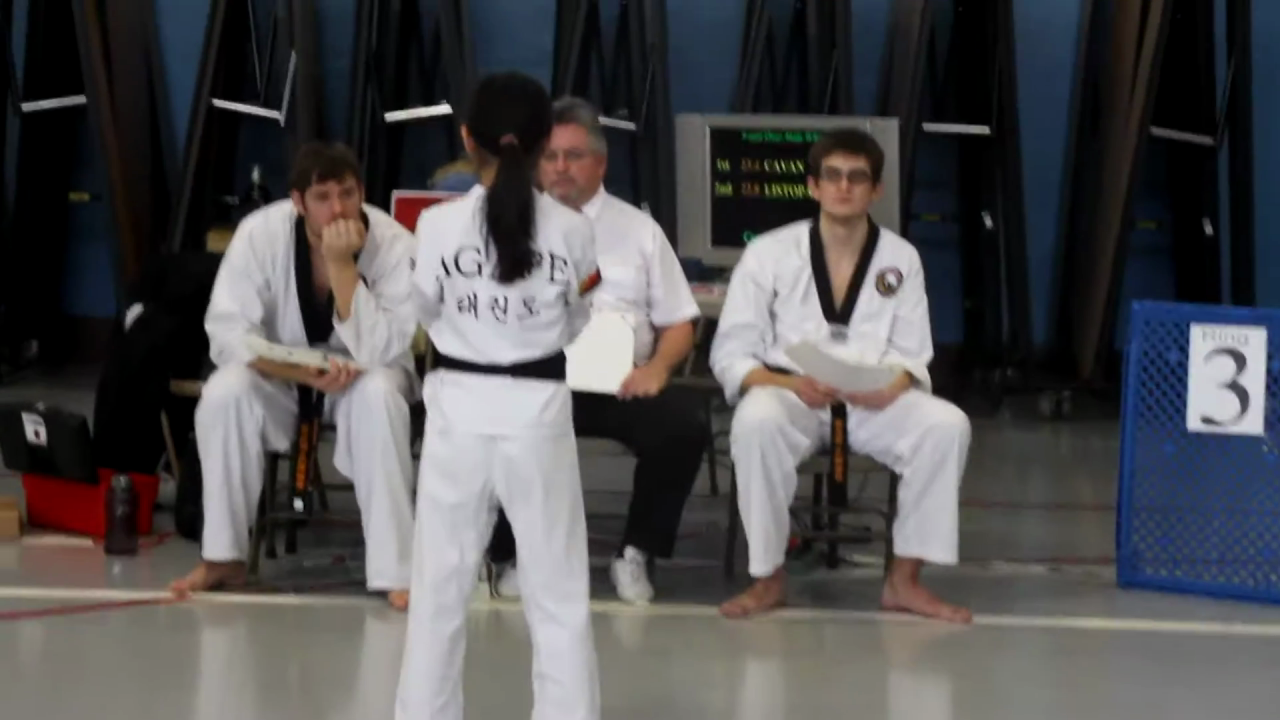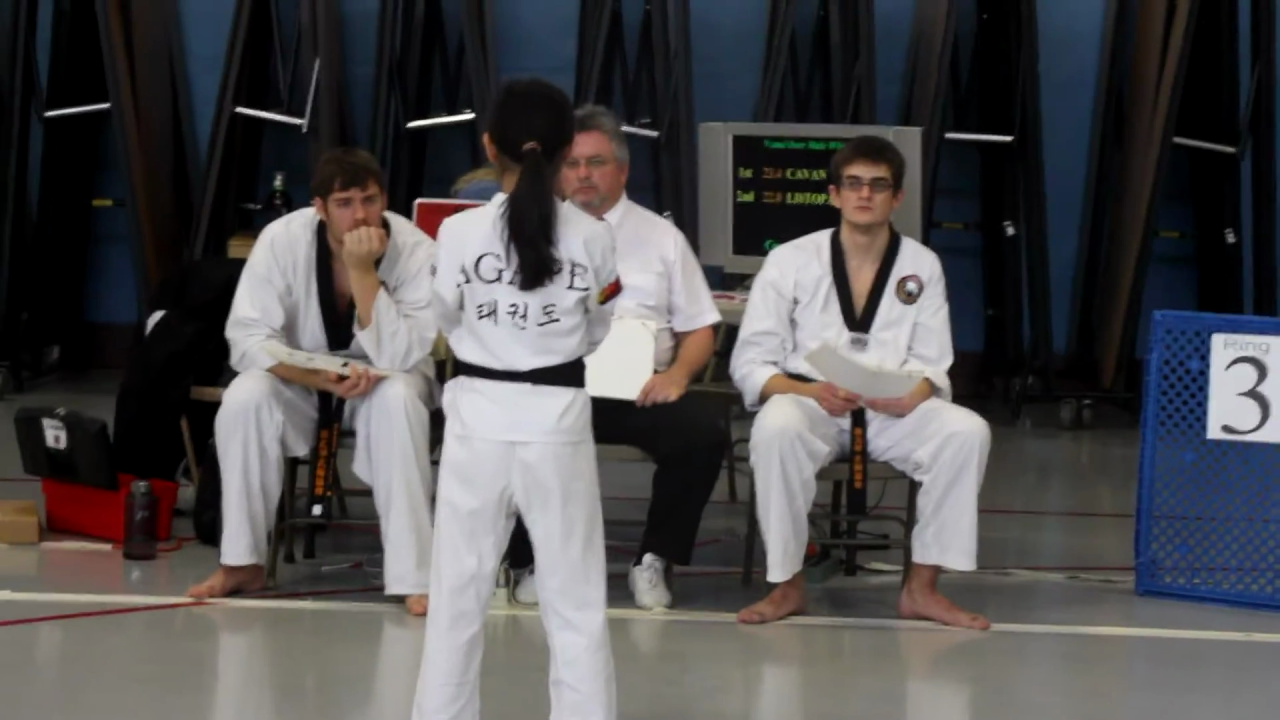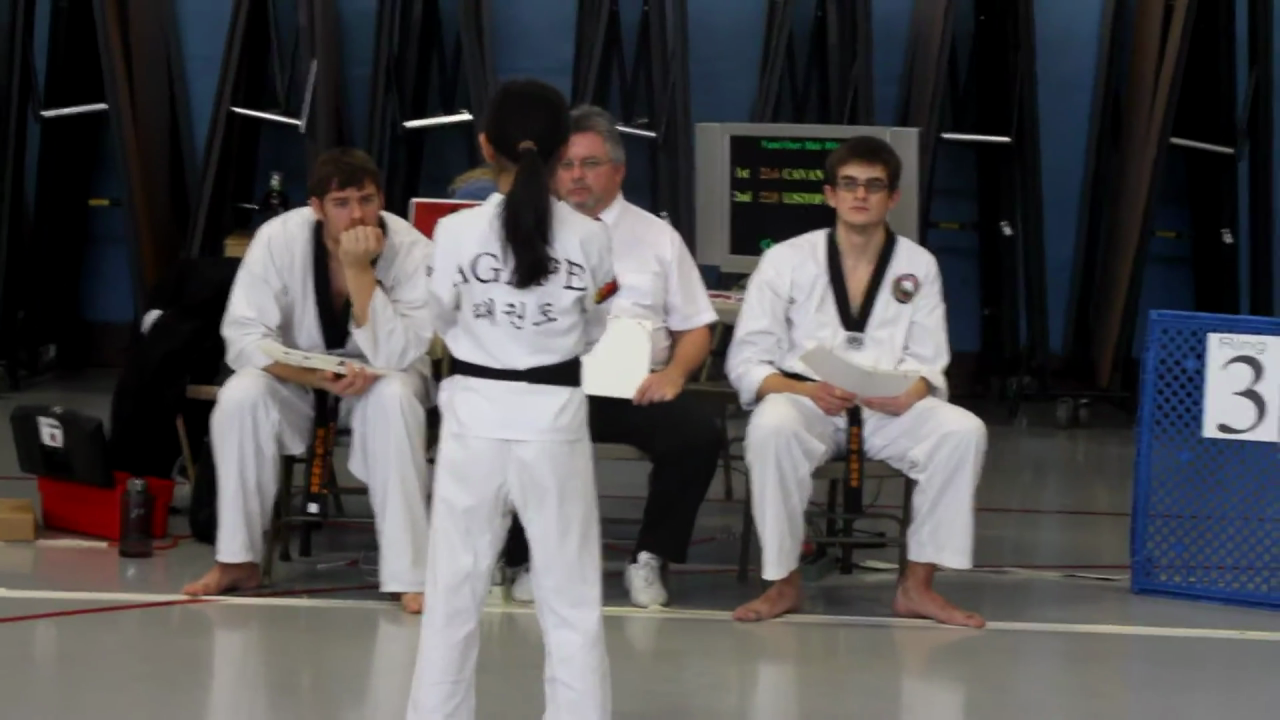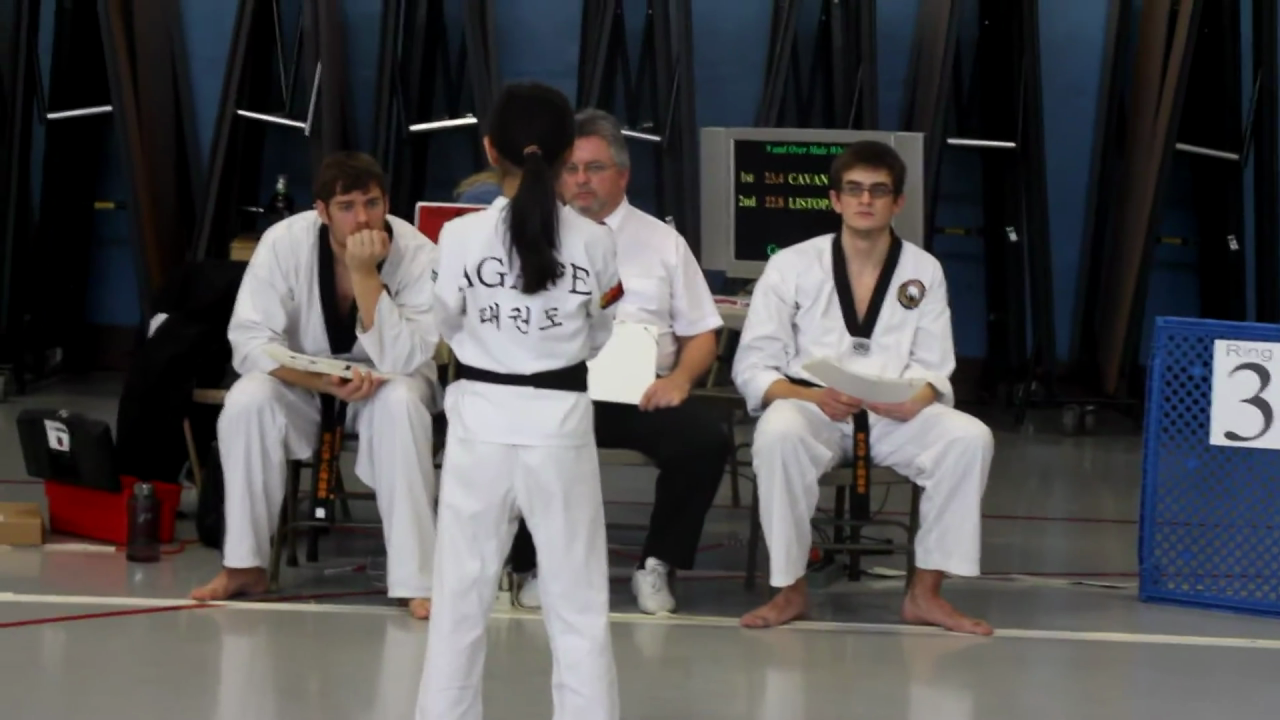
dt=0.3s
person 1, frame 1
left shoulder: (438, 224)
right shoulder: (572, 230)
left elbow: (425, 312)
right elbow: (573, 323)
left hip: (460, 410)
right hip: (536, 413)
left knee: (440, 581)
right knee: (557, 584)
person 1, frame 2
left shoulder: (459, 231)
right shoulder: (592, 237)
left elbow: (445, 322)
right elbow: (594, 333)
left hip: (479, 417)
right hip: (556, 420)
left knee: (458, 586)
right knee: (575, 593)
person 1, frame 3
left shoulder: (456, 230)
right shoulder: (589, 237)
left elbow: (442, 320)
right elbow: (591, 332)
left hip: (476, 415)
right hip: (553, 418)
left knee: (454, 583)
right knee: (571, 588)
person 1, frame 4
left shoulder: (460, 235)
right shoulder: (595, 241)
left elbow: (447, 326)
right elbow: (597, 337)
left hip: (482, 421)
right hip: (559, 423)
left knee: (461, 589)
right knee: (578, 595)
person 2, frame 1
left shoulder: (640, 228)
left elbow: (678, 322)
left wrist: (658, 367)
left hip: (619, 381)
left knee: (684, 426)
left ankle: (635, 553)
right ankle: (511, 555)
person 2, frame 2
left shoulder: (662, 236)
left elbow: (699, 328)
left wrist: (679, 373)
left hip: (640, 388)
left knee: (705, 432)
left ankle: (654, 560)
right ankle: (530, 562)
person 2, frame 3
left shoulder: (658, 236)
left elbow: (695, 327)
left wrist: (674, 372)
left hip: (636, 386)
left knee: (700, 432)
left ankle: (649, 558)
right ankle: (527, 559)
person 2, frame 4
left shoulder: (662, 241)
left elbow: (700, 333)
left wrist: (680, 377)
left hip: (642, 393)
left knee: (706, 437)
left ankle: (656, 565)
right ankle: (533, 565)
person 3, frame 1
left shoulder: (901, 257)
right shoulder: (769, 252)
left elbow: (911, 354)
right elbow: (730, 352)
left wrist: (893, 386)
right wrist: (790, 384)
left hip: (873, 404)
right hip: (789, 397)
left knee: (947, 425)
right knee: (756, 423)
left ankle: (903, 579)
right ankle: (769, 575)
person 3, frame 2
left shoulder: (922, 265)
right shoulder: (790, 260)
left elbow: (931, 362)
right elbow: (750, 360)
left wrist: (913, 394)
right wrist: (811, 392)
left hip: (893, 411)
right hip: (811, 404)
left knee: (967, 432)
right knee: (776, 430)
left ankle: (921, 586)
right ankle: (788, 583)
person 3, frame 3
left shoulder: (918, 264)
right shoulder: (785, 259)
left elbow: (927, 361)
right elbow: (746, 359)
left wrist: (909, 393)
right wrist: (806, 391)
left hip: (889, 409)
right hip: (806, 403)
left knee: (963, 431)
right knee: (772, 429)
left ankle: (917, 585)
right ankle: (784, 580)
person 3, frame 4
left shoulder: (924, 270)
right shoulder: (791, 265)
left elbow: (933, 367)
right elbow: (752, 365)
left wrist: (916, 399)
right wrist: (812, 397)
left hip: (896, 415)
right hip: (811, 409)
left knee: (970, 438)
right knee: (779, 435)
left ankle: (925, 592)
right ankle: (790, 588)
person 4, frame 1
left shoulder: (393, 244)
right shoulder: (260, 233)
left elbow: (380, 352)
right elbow: (227, 331)
left wrist: (342, 265)
right wrist: (302, 374)
left hip: (363, 372)
right hip: (279, 373)
left knee: (378, 397)
right knee: (223, 394)
left ankle: (395, 571)
right ankle: (222, 556)
person 4, frame 2
left shoulder: (416, 251)
right shoulder: (282, 239)
left elbow: (400, 358)
right elbow: (248, 338)
left wrist: (362, 271)
right wrist: (322, 380)
left hip: (384, 377)
right hip: (300, 376)
left knee: (398, 403)
right knee: (244, 400)
left ankle: (413, 576)
right ankle: (241, 561)
person 4, frame 3
left shoulder: (412, 250)
right shoulder: (279, 238)
left elbow: (396, 357)
right elbow: (244, 336)
left wrist: (359, 270)
right wrist: (318, 378)
left hip: (380, 375)
right hip: (296, 375)
left knee: (394, 401)
right knee: (240, 399)
left ankle: (409, 573)
right ankle: (236, 559)
person 4, frame 4
left shoulder: (418, 255)
right shoulder: (284, 242)
left elbow: (402, 361)
right elbow: (250, 340)
left wrist: (364, 274)
right wrist: (325, 382)
left hip: (386, 380)
right hip: (302, 379)
left knee: (400, 406)
right knee: (246, 403)
left ankle: (417, 579)
right ankle: (244, 564)
